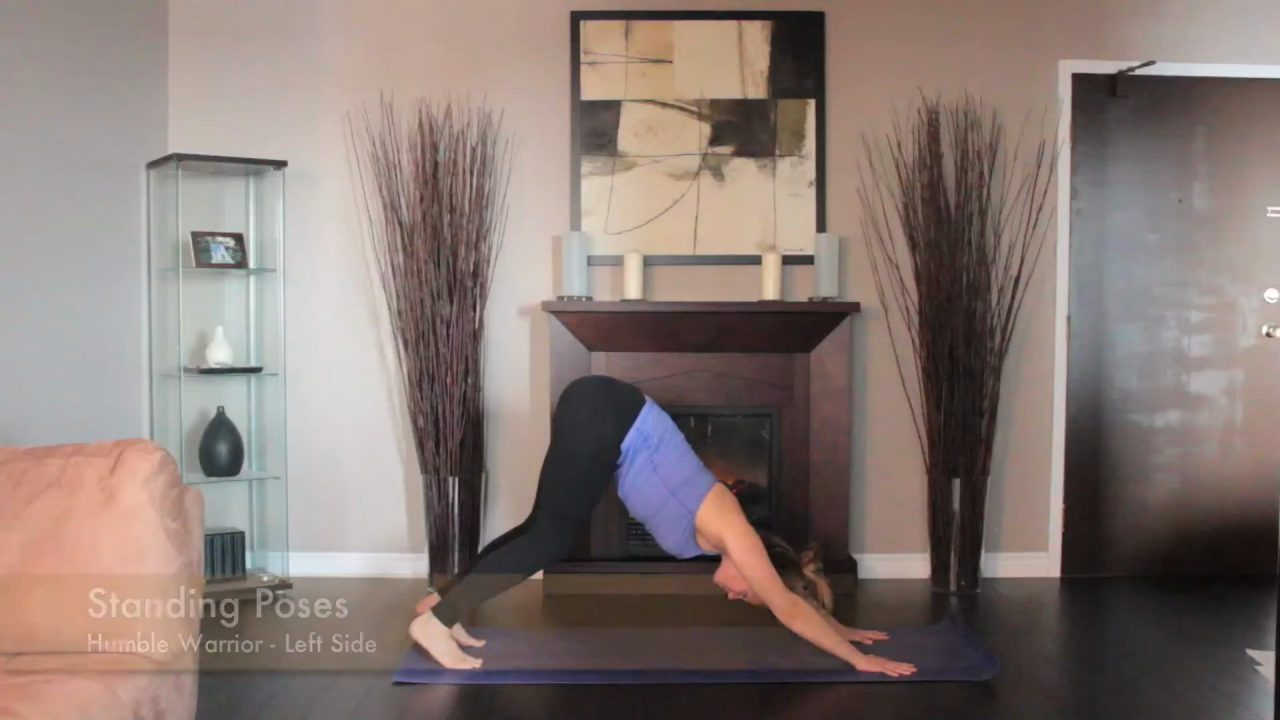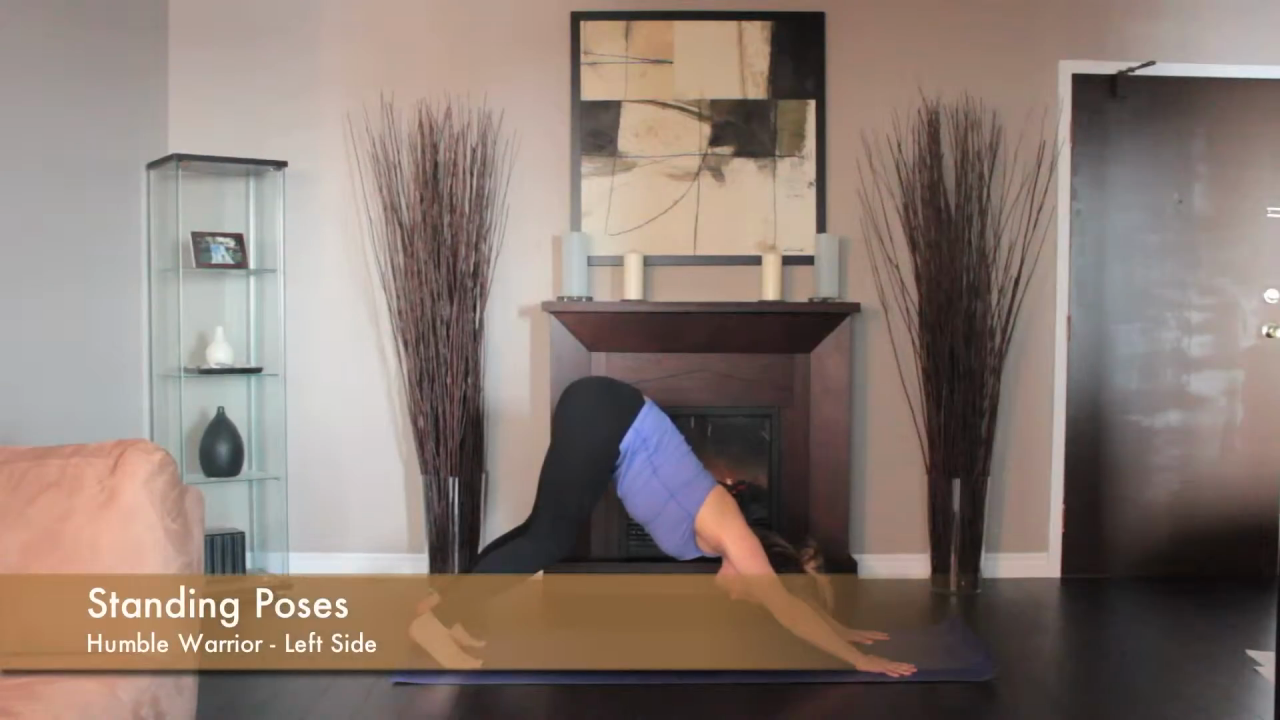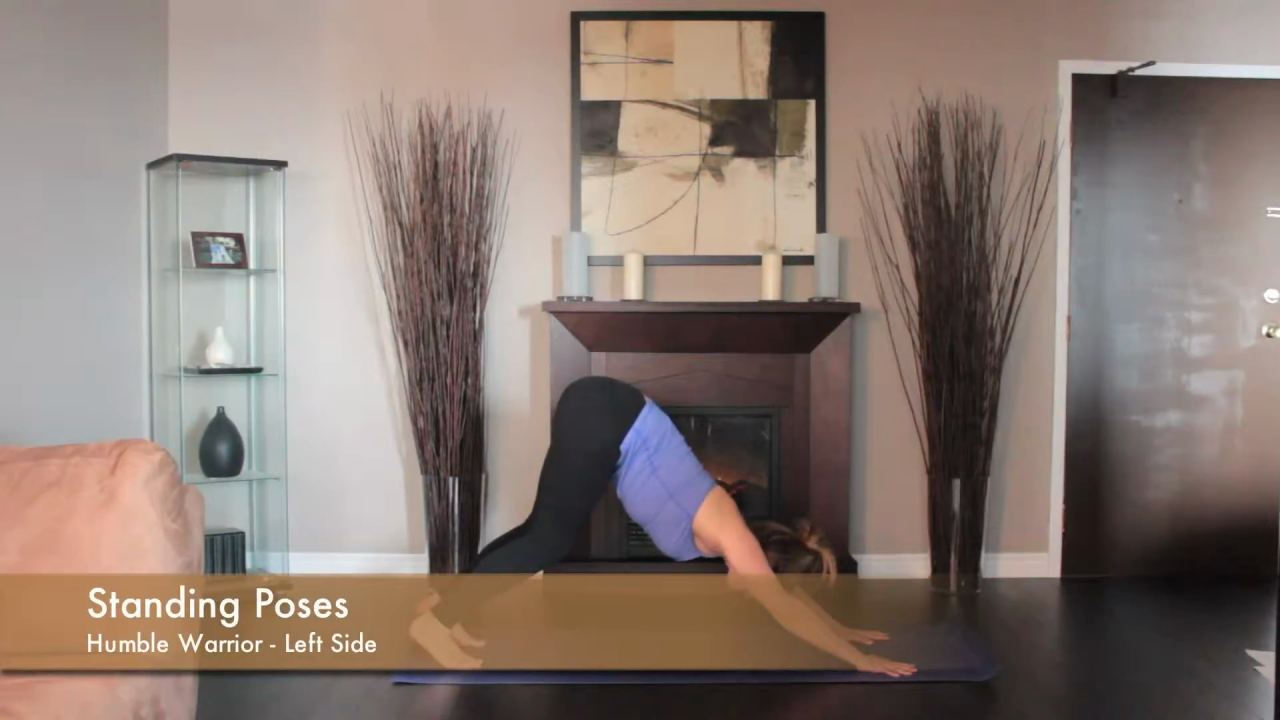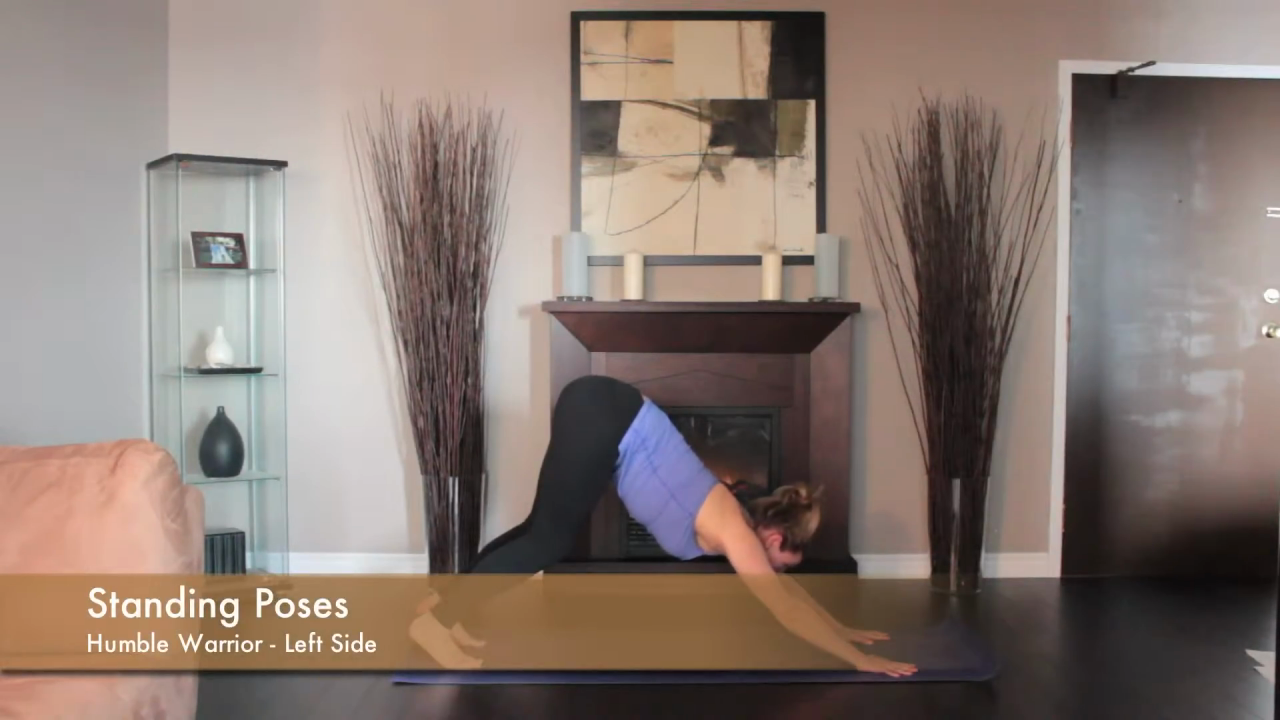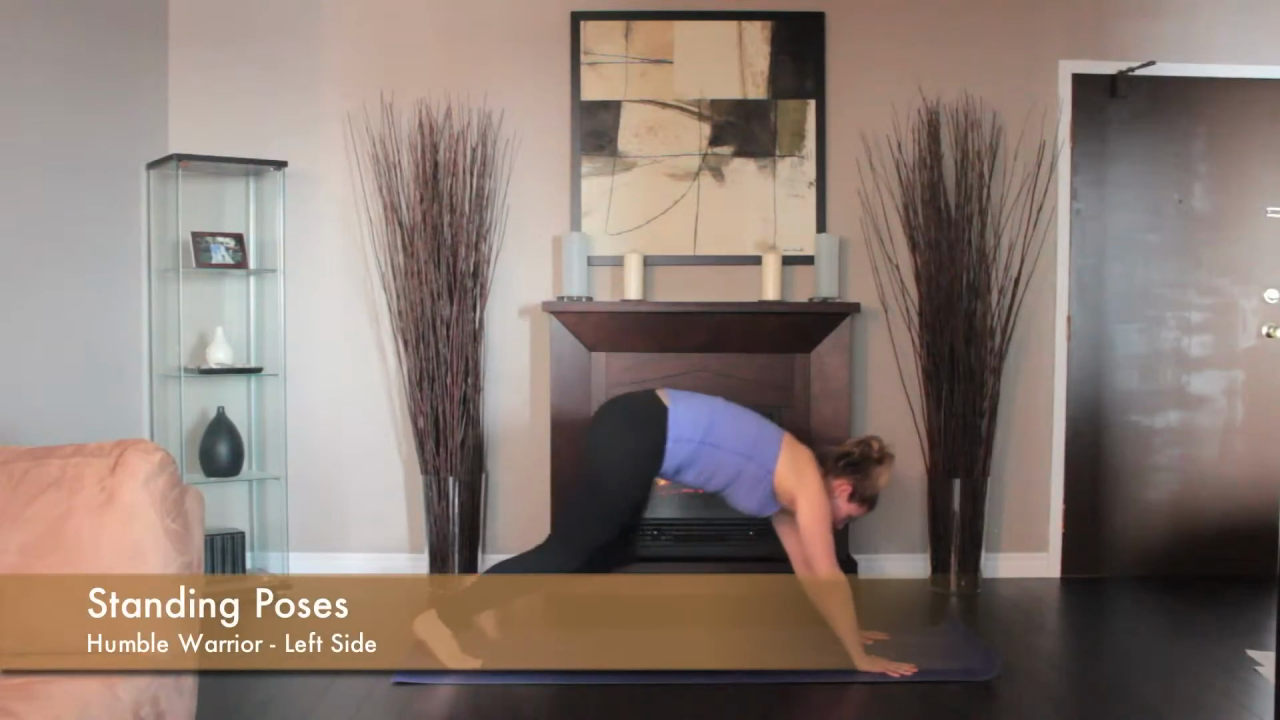
dt=1s
person 1, frame 1
left shoulder: (727, 535)
right shoulder: (732, 532)
left elbow: (792, 598)
right elbow: (788, 608)
left wrist: (839, 628)
right wrist: (859, 659)
left hip: (604, 417)
right hip: (603, 419)
left knee: (546, 532)
right knee: (551, 537)
left ankle: (446, 602)
right ankle: (436, 620)
person 1, frame 2
left shoulder: (727, 537)
right shoulder: (730, 535)
left elbow: (790, 597)
right elbow: (785, 608)
left wrist: (840, 629)
right wrist: (859, 660)
left hip: (604, 416)
right hip: (603, 419)
left knee: (545, 533)
right knee: (550, 538)
left ankle: (446, 605)
right ankle: (435, 619)
person 1, frame 3
left shoulder: (731, 534)
right shoulder: (730, 536)
left elbow: (786, 591)
right elbow: (784, 608)
left wrist: (841, 629)
right wrist: (858, 659)
left hip: (605, 417)
right hip: (603, 421)
left knee: (544, 533)
right knee: (550, 539)
left ankle: (446, 605)
right ankle: (434, 619)
person 1, frame 4
left shoulder: (737, 523)
right shoulder: (734, 533)
left elbow: (786, 588)
right elbow: (785, 609)
left wrist: (841, 629)
right wrist: (858, 659)
left hip: (601, 413)
right hip: (602, 421)
left knee: (542, 532)
right knee: (549, 541)
left ankle: (445, 605)
right ankle: (434, 620)
person 1, frame 5
left shoulder: (786, 479)
right shoulder: (809, 483)
left elbow: (804, 566)
right elbow: (829, 577)
left wrist: (845, 628)
right wrist: (860, 656)
left hip: (641, 421)
right hip: (637, 433)
left knee: (611, 550)
right knee: (573, 544)
left ankle: (487, 592)
right ankle: (442, 617)
